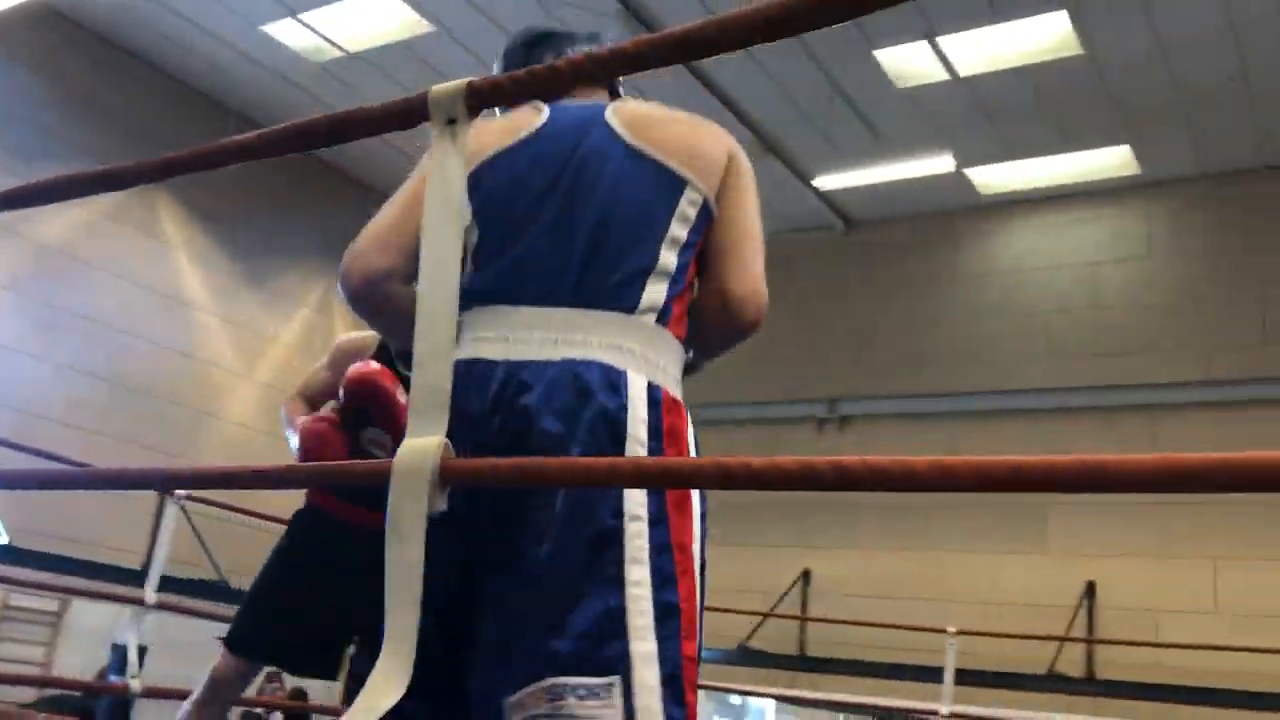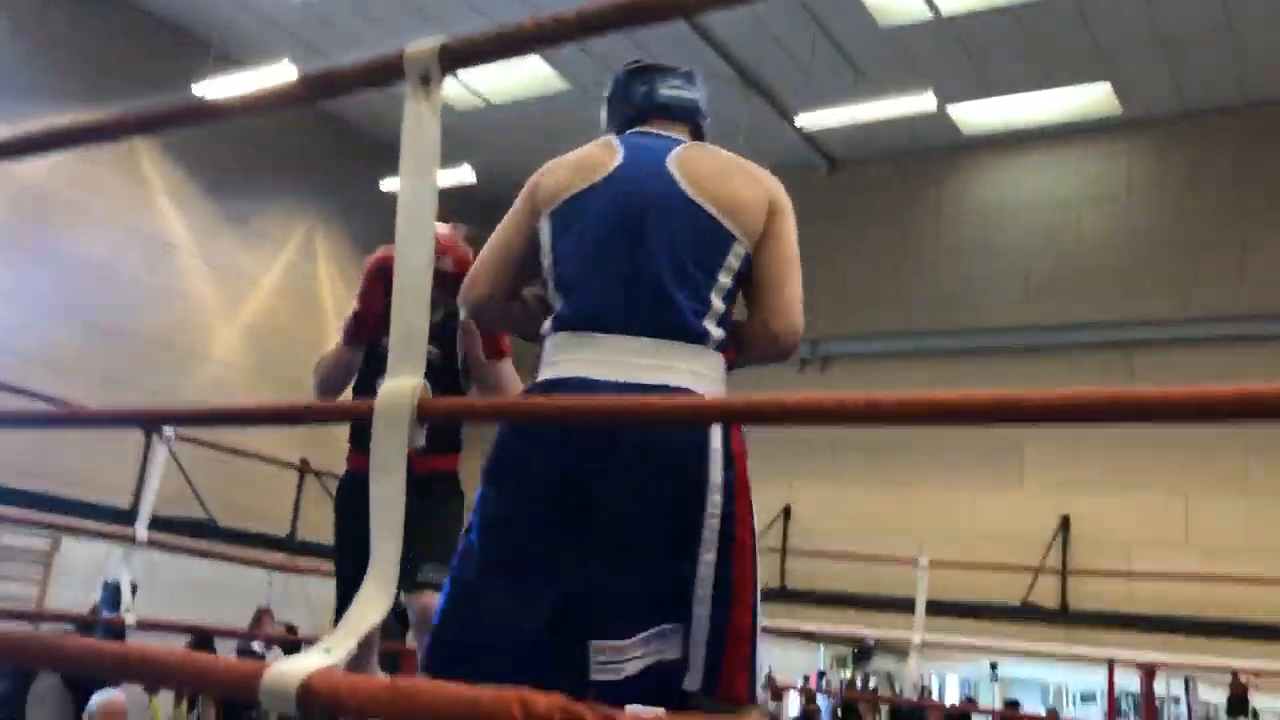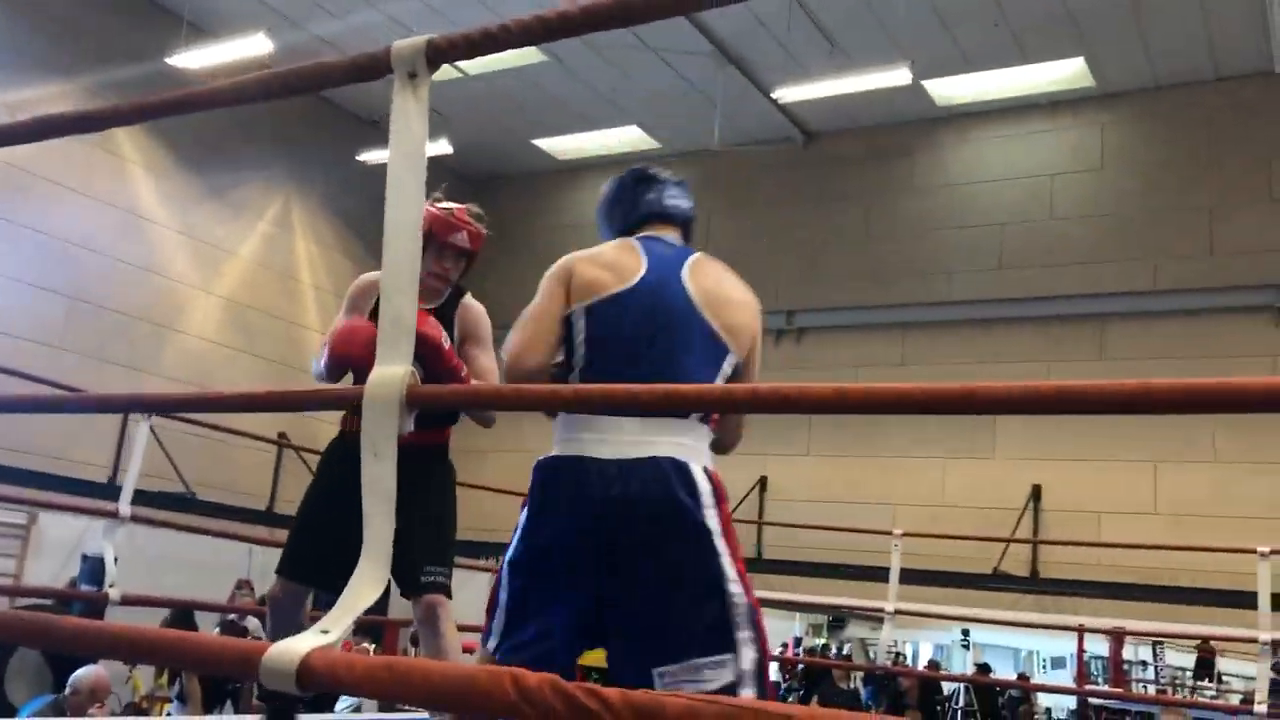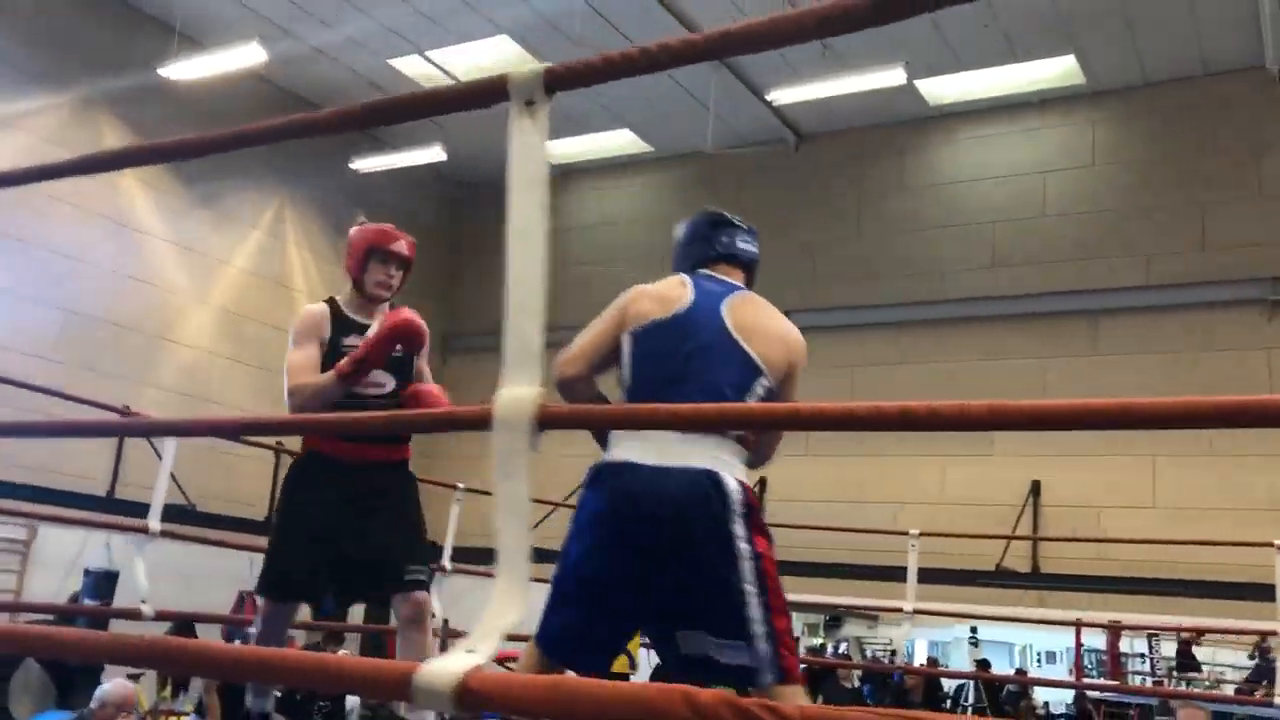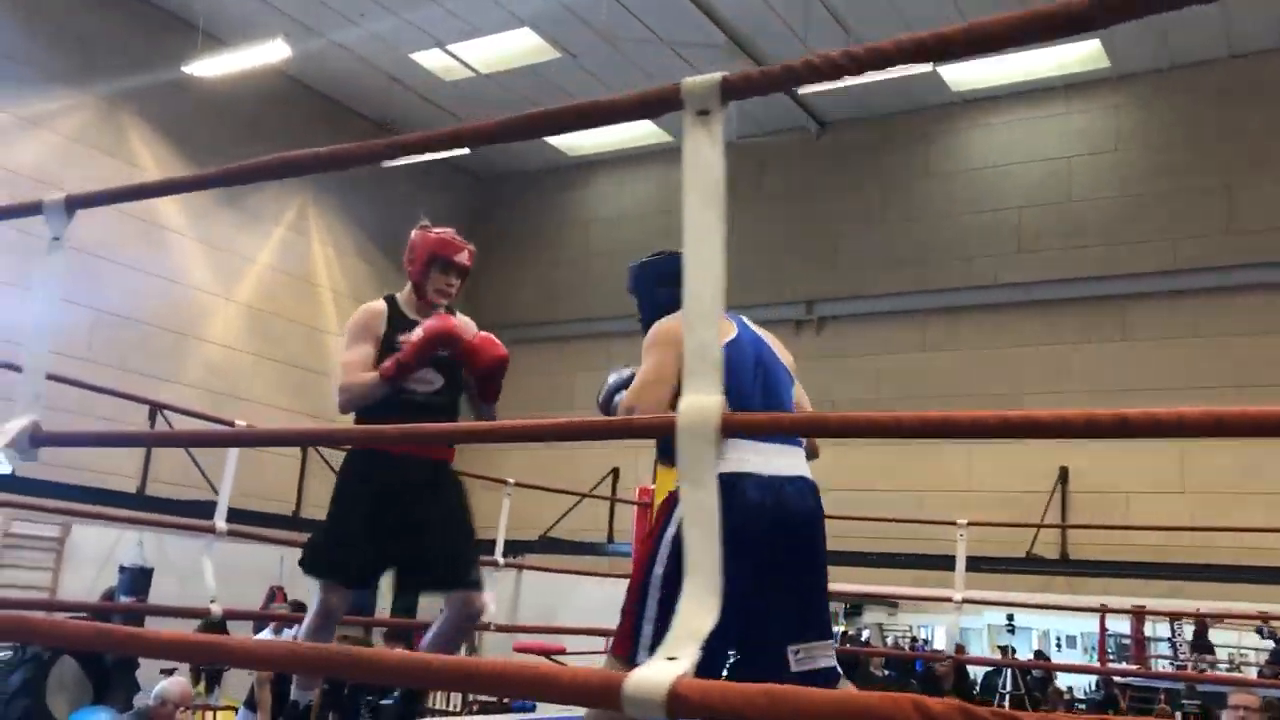
dt=0.4s
person 1, frame 1
left shoulder: (479, 141)
right shoulder: (702, 143)
left elbow: (366, 275)
right elbow: (741, 303)
left hip: (470, 407)
right hip: (610, 413)
person 1, frame 2
left shoulder: (556, 175)
right shoulder: (756, 188)
left elbow: (481, 297)
right elbow: (780, 331)
left hip: (557, 417)
right hip: (682, 430)
left knee: (473, 657)
right knee: (709, 682)
person 1, frame 3
left shoulder: (580, 267)
right shoulder: (738, 298)
left elbow: (519, 368)
right elbow: (729, 432)
left hip: (573, 481)
right hip: (675, 490)
left knee: (505, 656)
right knee: (732, 691)
person 1, frame 4
left shoulder: (642, 298)
right shoulder: (782, 334)
left elbow: (568, 373)
left hip: (624, 485)
right hip: (708, 494)
left knee: (550, 647)
right knee: (773, 677)
person 1, frame 5
left shoulder: (671, 329)
right shoulder: (770, 341)
left elbow: (643, 413)
right elbow: (809, 438)
left wrist: (618, 401)
left hip: (723, 494)
right hip: (796, 498)
left knee: (632, 656)
right knee: (817, 677)
person 2, frame 1
right shoulder: (358, 352)
right elbow: (295, 405)
left wrist: (402, 423)
right wrist: (301, 435)
right hip: (324, 530)
right knee: (229, 674)
person 2, frame 2
left shoulder: (467, 332)
right shoulder: (374, 311)
right elbow: (325, 388)
left wrist: (496, 339)
right wrist: (363, 316)
left hip: (431, 489)
right hip: (364, 486)
left knee: (428, 608)
person 2, frame 3
left shoulder: (470, 316)
right shoulder: (369, 291)
left elbow: (488, 411)
right elbow: (324, 370)
left wrist: (446, 364)
right wrist: (336, 359)
left hip: (421, 465)
right hip: (355, 454)
left knee: (431, 603)
right knee: (286, 592)
right ankle: (277, 701)
person 2, frame 4
left shoulder: (412, 329)
right shoulder: (317, 320)
left elbow: (419, 401)
right elbow: (300, 398)
left wrist: (431, 406)
right wrist: (362, 359)
left hip: (388, 480)
right hip: (322, 475)
left knee: (415, 606)
right knee: (276, 610)
person 2, frame 5
left shoulder: (459, 330)
right shoulder: (374, 316)
left elbow: (485, 414)
right elbow: (347, 398)
left wrist: (490, 382)
right wrist: (408, 360)
left hip: (434, 476)
right hip: (374, 470)
left knee: (468, 604)
right knee: (332, 601)
